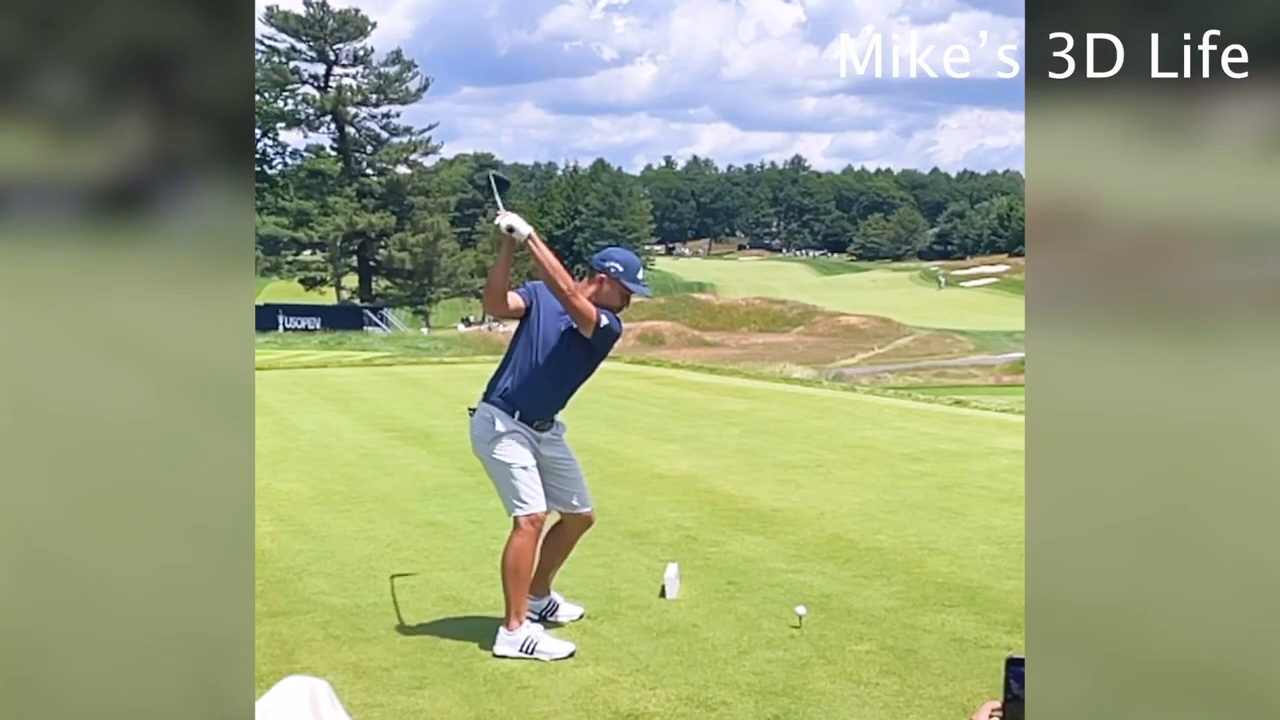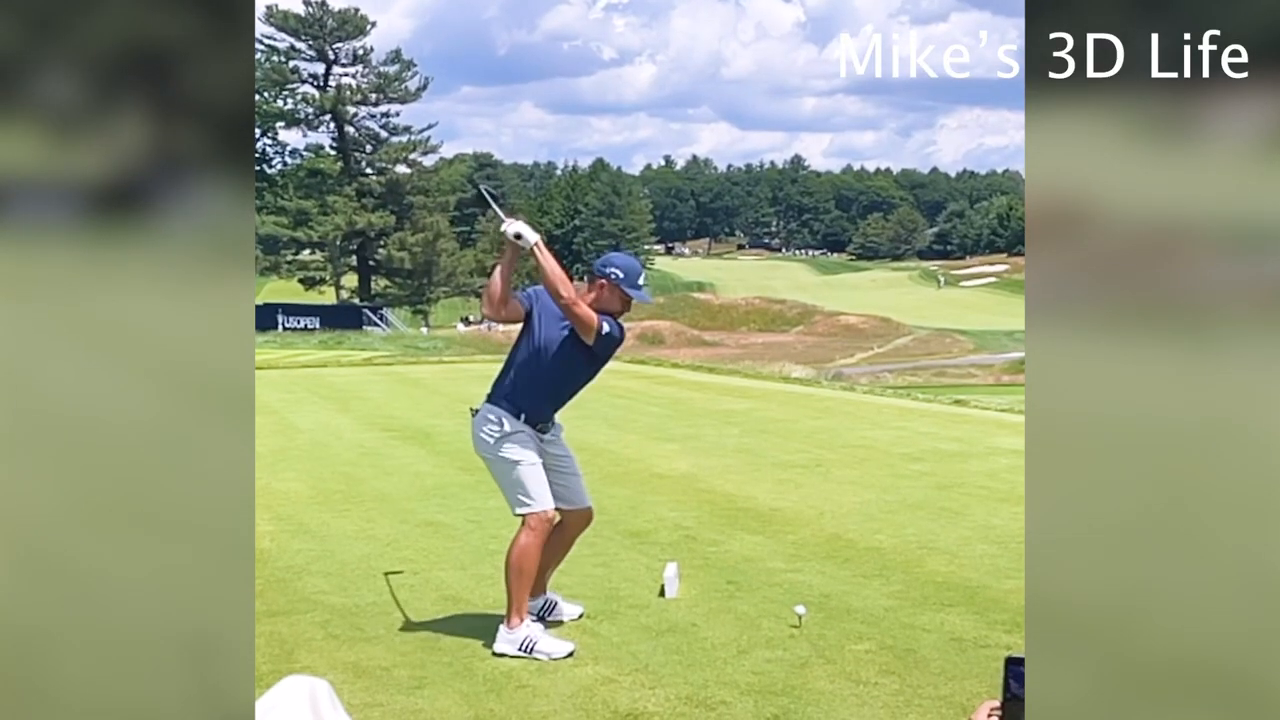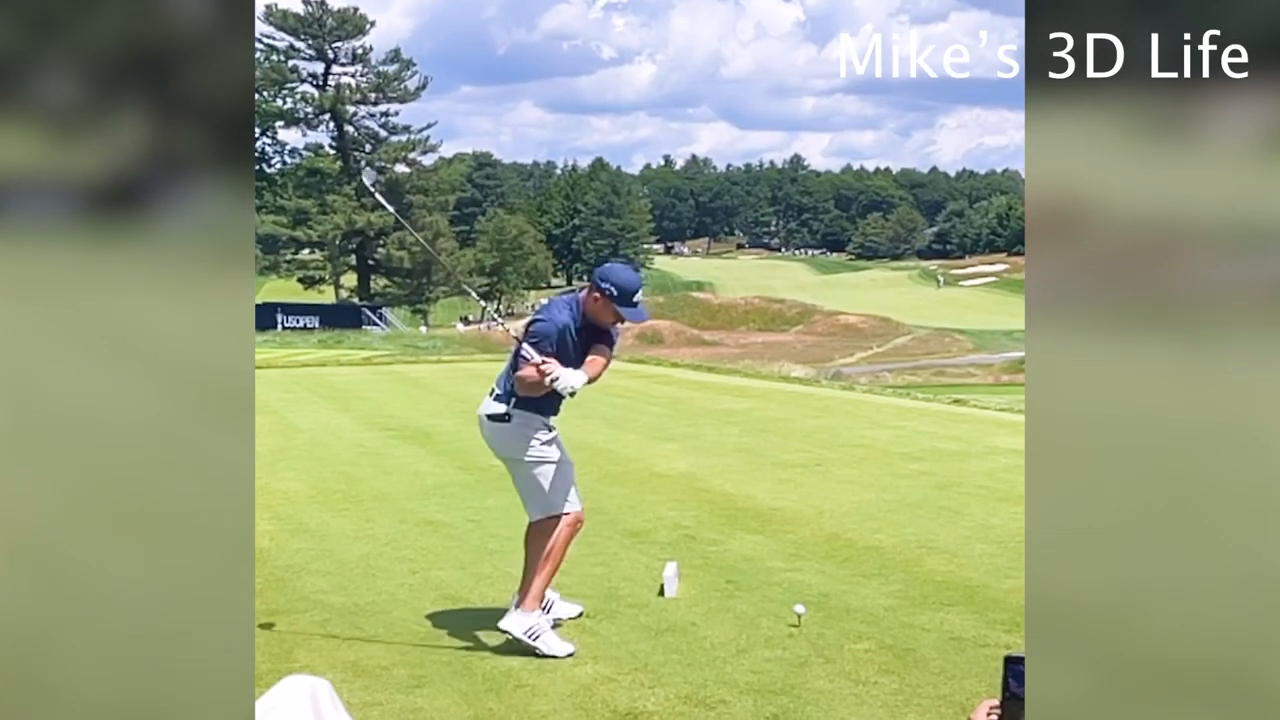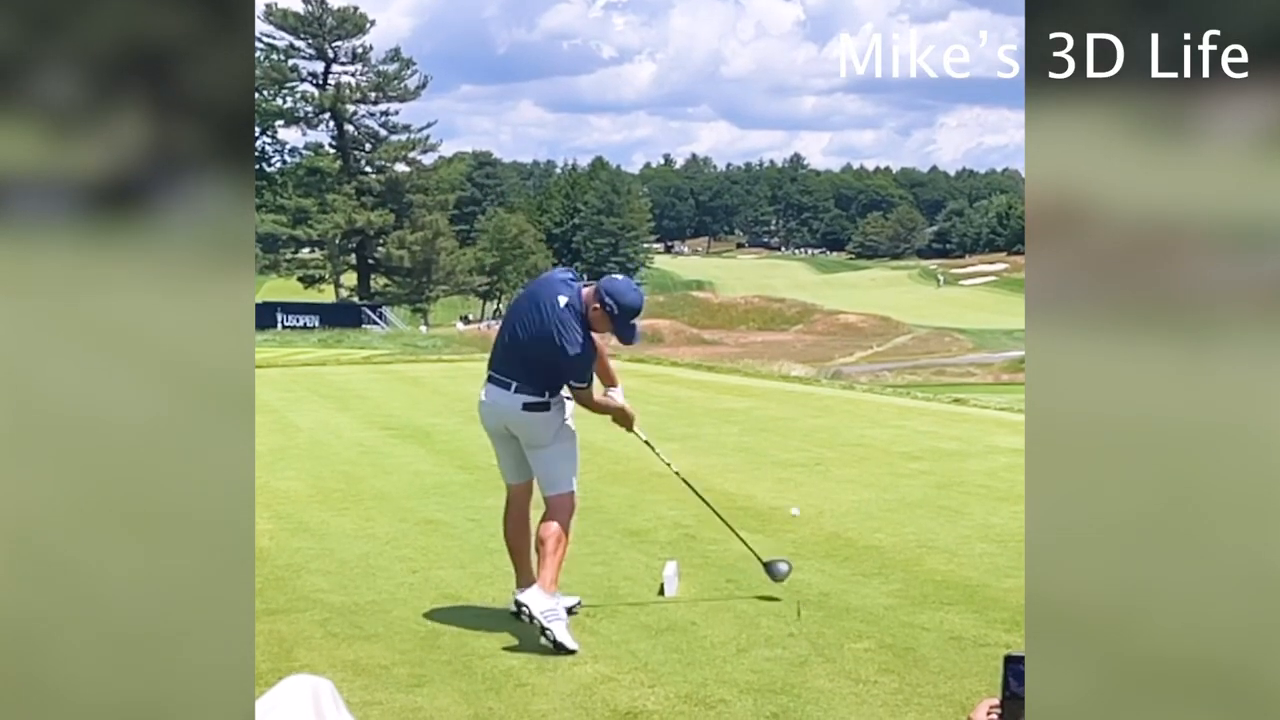
dt=0.1s
person 1, frame 1
left shoulder: (609, 327)
right shoulder: (542, 295)
left elbow: (567, 294)
right elbow: (496, 306)
left wrist: (529, 236)
right wrist: (508, 245)
left hip: (544, 429)
right hip: (499, 423)
left knee: (579, 516)
right knee: (531, 518)
left ankle: (537, 596)
right ankle: (514, 630)
person 1, frame 2
left shoulder: (611, 332)
right shoulder: (542, 300)
left elbow: (569, 304)
right elbow: (494, 309)
left wrist: (535, 244)
right wrist: (512, 251)
left hip: (542, 429)
right hip: (502, 424)
left knee: (578, 513)
right knee: (539, 516)
left ankle: (536, 596)
right ankle: (514, 629)
person 1, frame 3
left shoulder: (601, 322)
right shoulder: (555, 321)
left elbow: (593, 366)
right elbow: (525, 383)
left wrist: (569, 376)
right wrist: (549, 376)
left hip: (515, 420)
right hip: (518, 422)
left knee: (547, 510)
right knee: (566, 516)
left ankle: (534, 596)
right ankle: (525, 615)
person 1, frame 4
left shoulder: (560, 281)
right shoulder: (571, 343)
right elbow: (585, 399)
left wrist: (614, 385)
right wrist: (615, 408)
left hip: (496, 398)
right hip: (537, 410)
left knee: (519, 495)
right knee: (560, 504)
left ankle: (528, 590)
right ankle: (543, 596)
